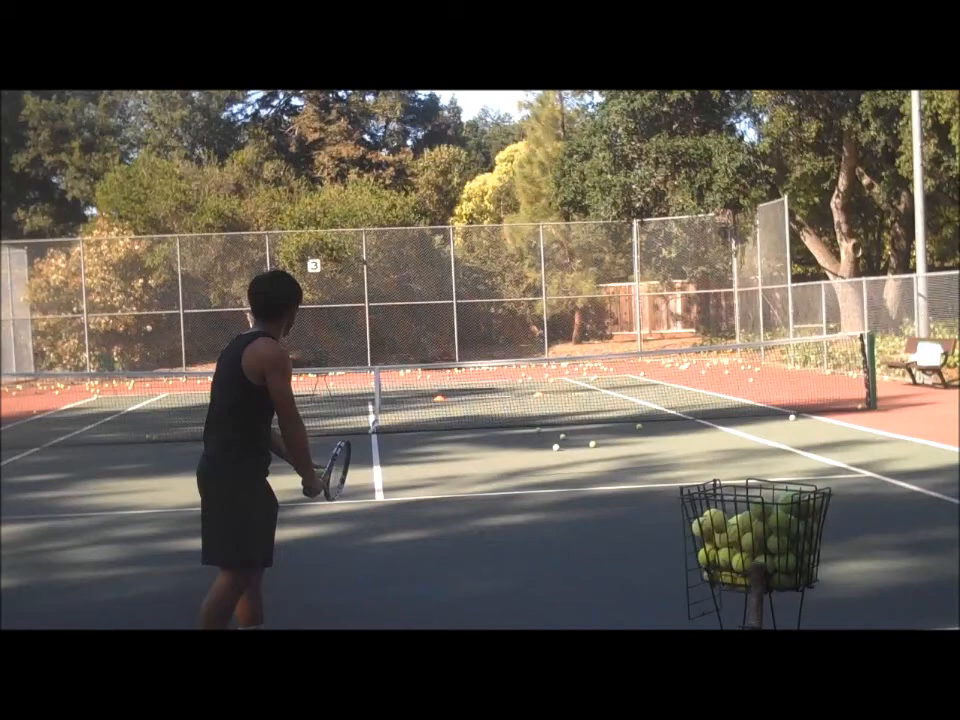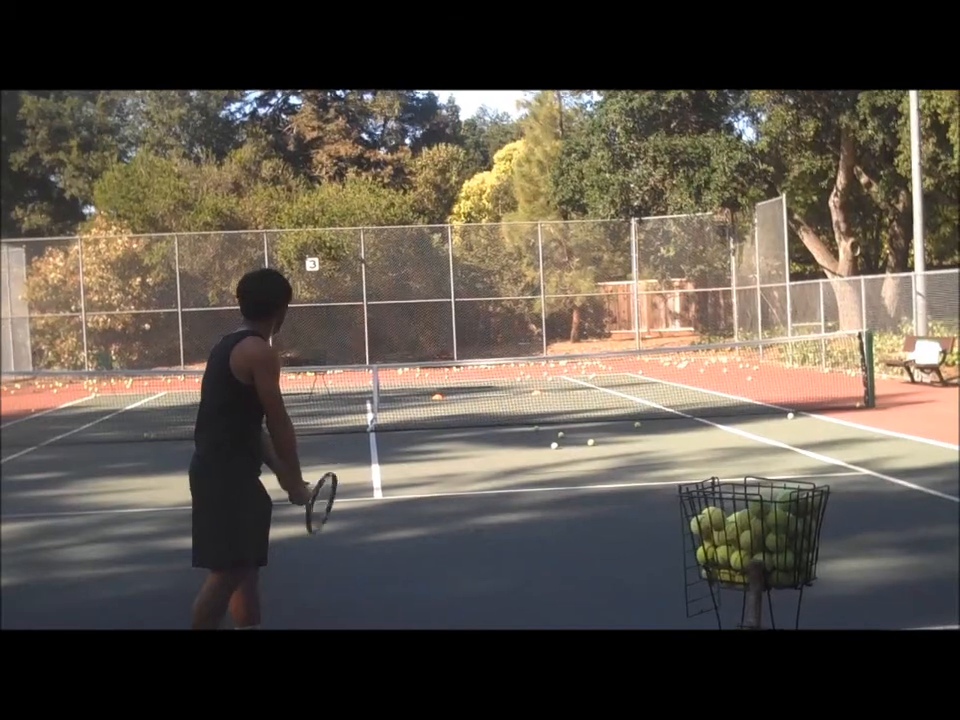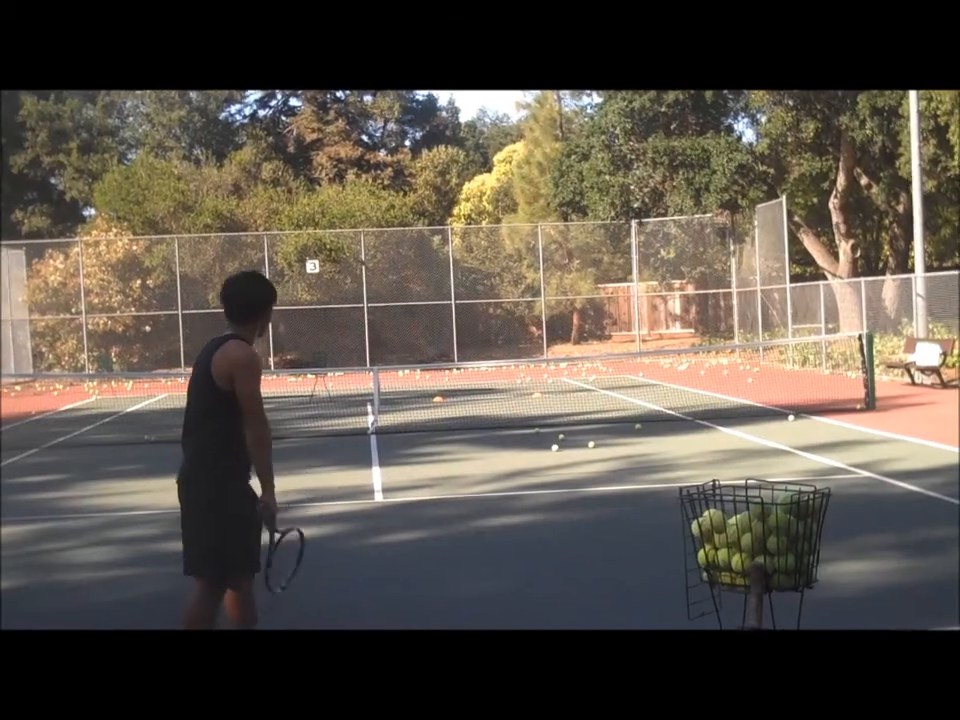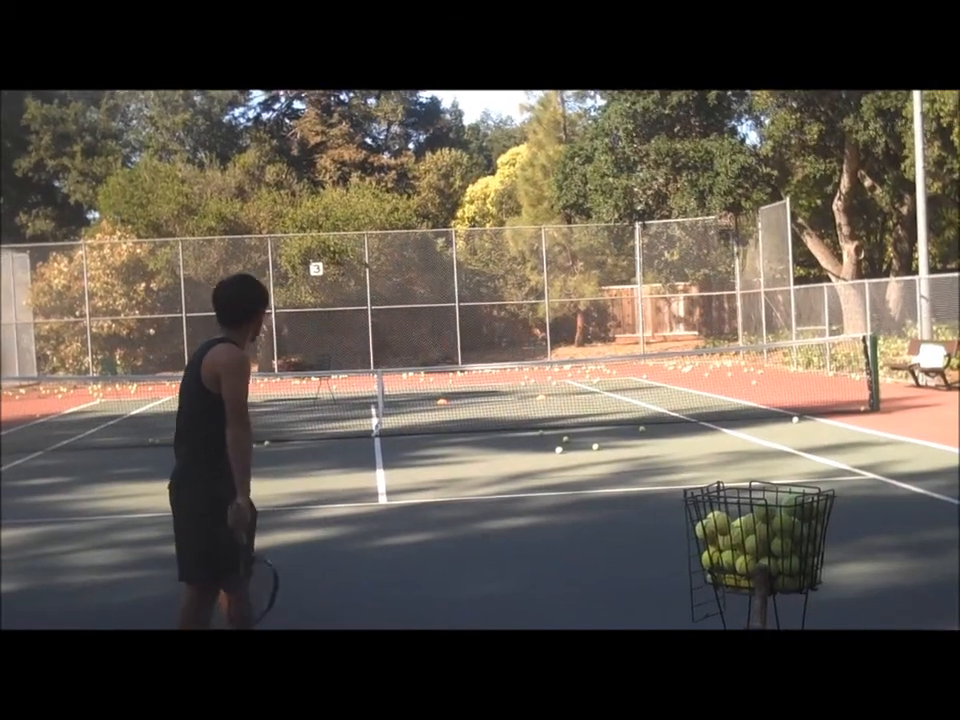
dt=0.2s
person 1, frame 1
left shoulder: (239, 347)
right shoulder: (271, 353)
right elbow: (289, 422)
left wrist: (297, 464)
right wrist: (309, 474)
left hip: (228, 470)
right hip: (234, 476)
left knee: (250, 567)
right knee: (235, 572)
person 1, frame 2
left shoulder: (230, 346)
right shoulder: (259, 352)
right elbow: (277, 422)
left wrist: (280, 469)
right wrist: (296, 479)
left hip: (220, 471)
right hip: (226, 476)
left knee: (246, 567)
right knee: (225, 573)
left ankle: (248, 629)
person 1, frame 3
left shoulder: (217, 350)
right shoulder: (242, 355)
right elbow: (255, 427)
left wrist: (250, 490)
right wrist: (268, 493)
left hip: (212, 478)
right hip: (215, 483)
left knee: (240, 572)
right knee: (213, 581)
person 1, frame 4
left shoulder: (211, 353)
right shoulder: (232, 358)
right elbow: (237, 428)
left wrist: (238, 493)
right wrist: (242, 495)
left hip: (209, 485)
right hip: (205, 489)
left knee: (235, 575)
right knee: (205, 585)
